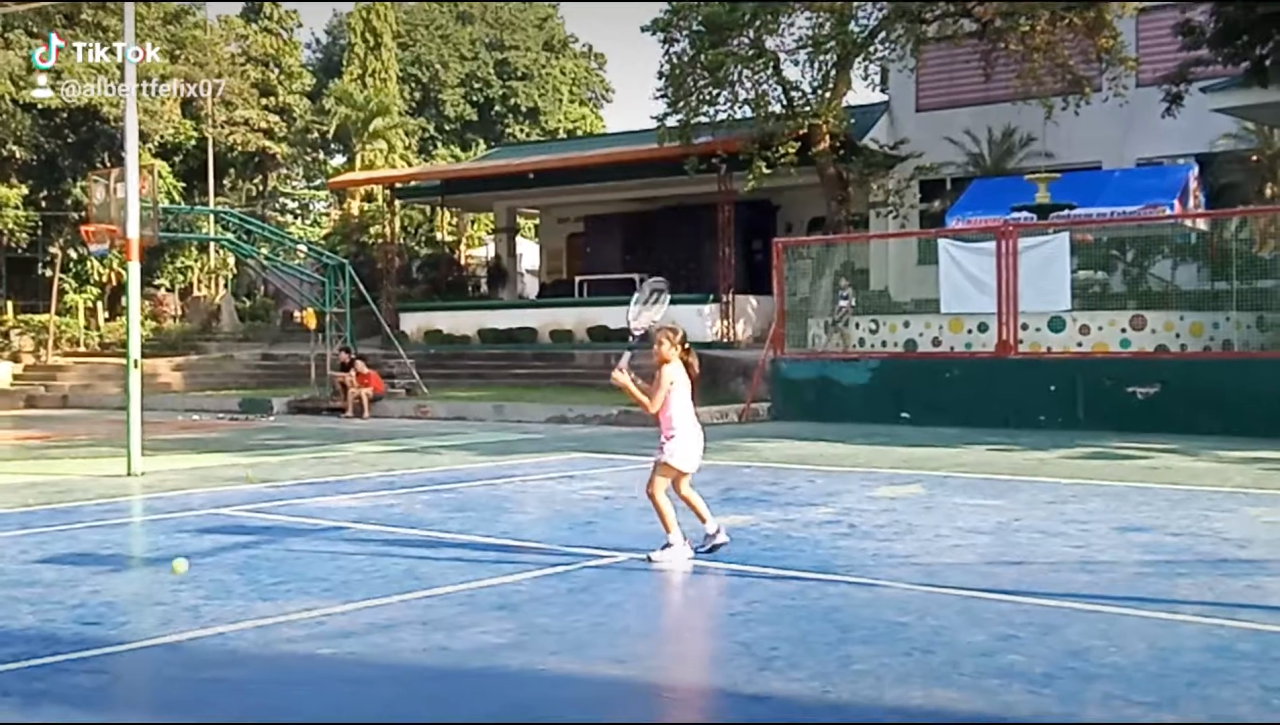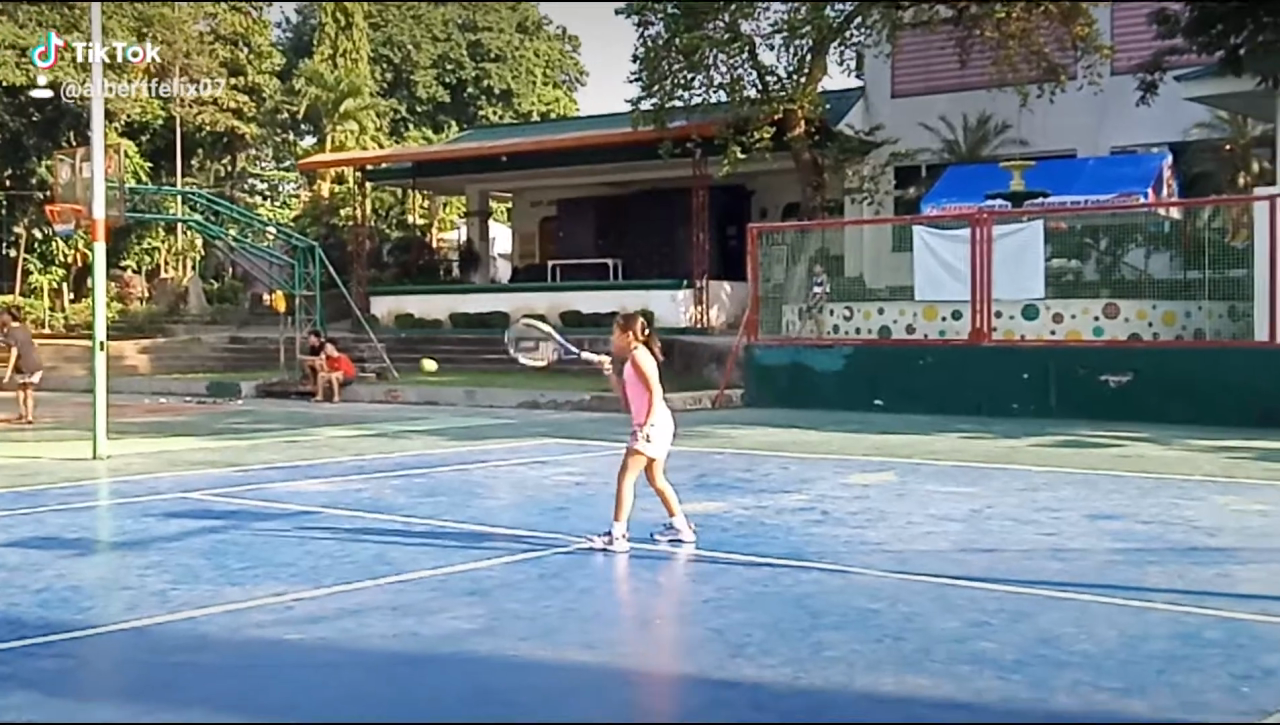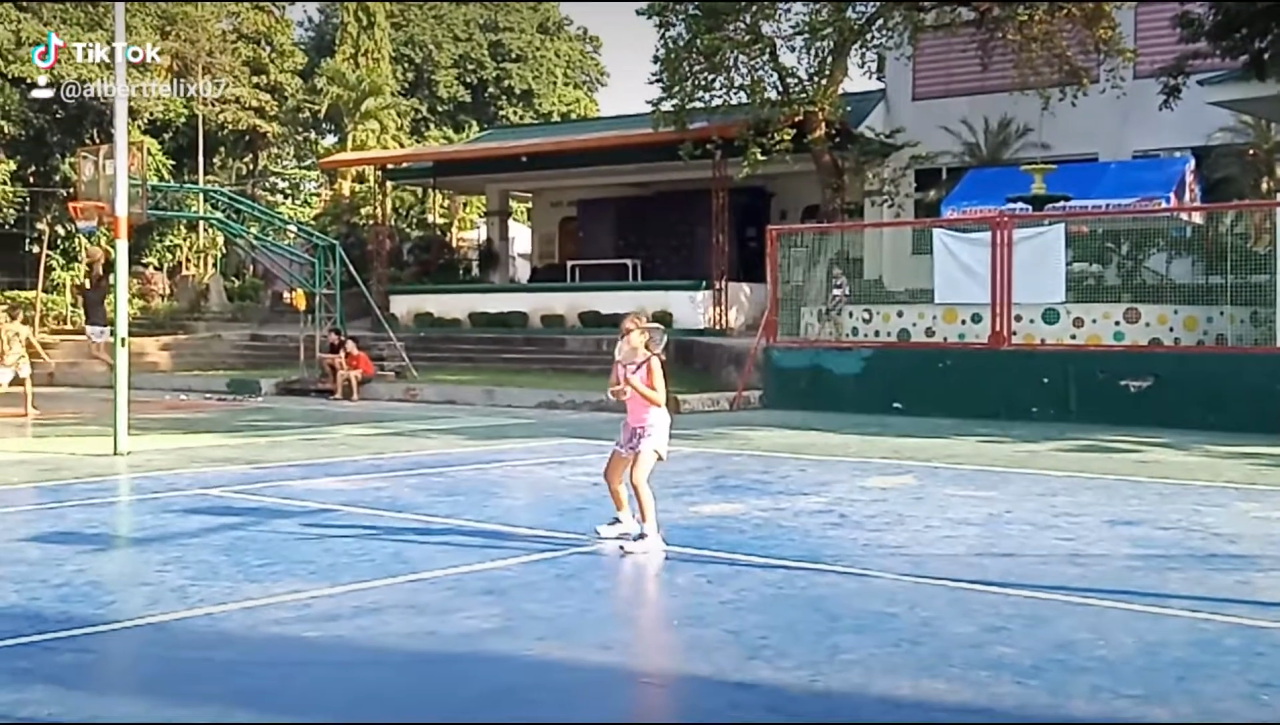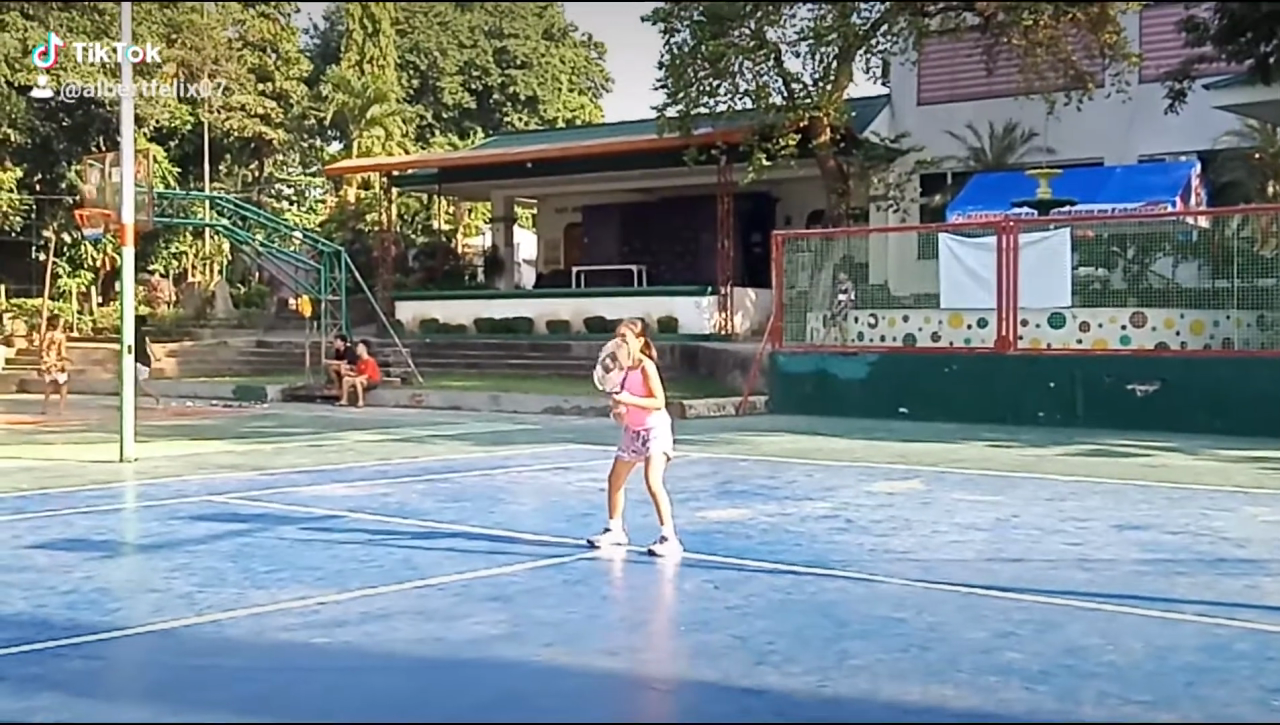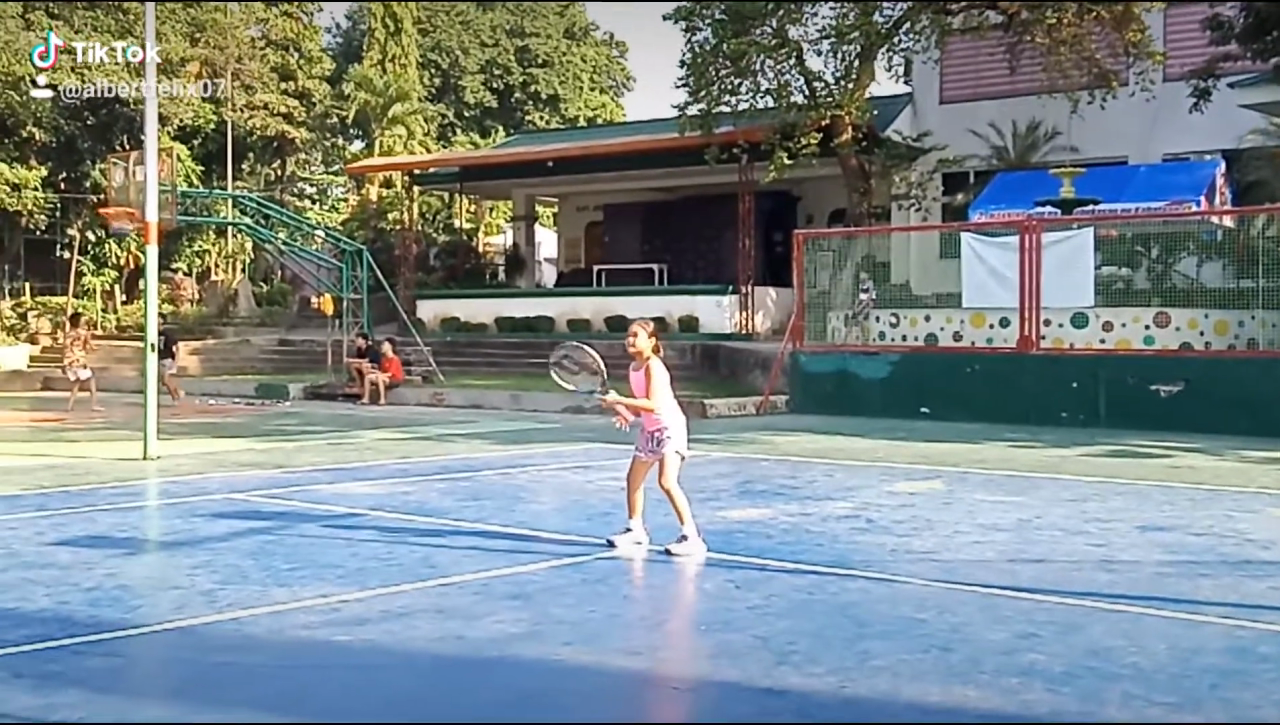
dt=0.7s
person 1, frame 1
left shoulder: (667, 370)
right shoulder: (676, 369)
left elbow: (652, 407)
right elbow: (658, 399)
left wrist: (626, 385)
right wrist: (633, 382)
left hip: (680, 437)
right hip: (682, 437)
left knee: (655, 489)
right knee: (681, 488)
left ankle: (678, 544)
right ankle: (714, 531)
person 1, frame 2
left shoulder: (640, 356)
right shoulder: (630, 359)
left elbow: (655, 392)
right elbow: (623, 394)
left wrist: (647, 424)
right wrist: (610, 373)
left hip: (654, 425)
right hip: (649, 426)
left knee: (625, 477)
right knee: (656, 478)
left ankle: (617, 535)
right ankle: (681, 527)
person 1, frame 3
left shoulder: (651, 362)
left elbow: (660, 400)
right elbow: (613, 389)
left wrist: (635, 383)
right wrist: (618, 390)
left hip: (654, 426)
right hip: (632, 425)
left knee: (637, 478)
right knee: (611, 475)
left ankle: (651, 535)
right ankle: (625, 520)
person 1, frame 4
left shoulder: (647, 367)
left elbow: (659, 402)
left wrist: (631, 399)
right wrist: (618, 410)
left hip: (655, 429)
right hip: (632, 430)
left knee: (653, 482)
right knee: (615, 479)
left ankle: (669, 538)
right ankle: (615, 530)
person 1, frame 5
left shoulder: (653, 366)
right shoulder: (634, 367)
left elbow: (652, 403)
left wrist: (619, 400)
right wrist: (626, 412)
left hip: (670, 428)
right hip: (649, 430)
left knee: (667, 482)
right knee: (634, 478)
left ankle: (691, 536)
right ankle: (636, 529)
